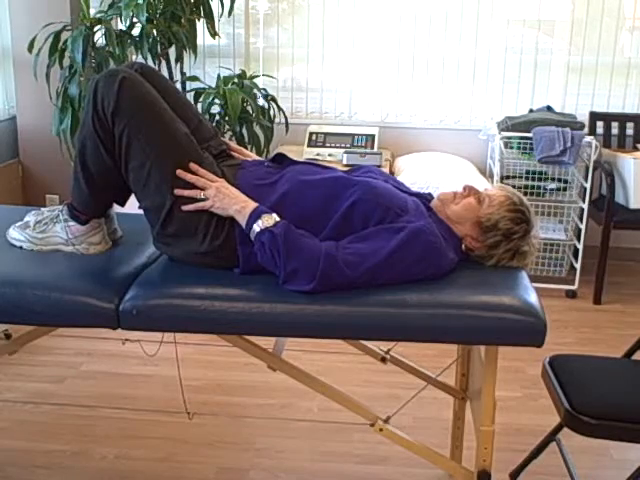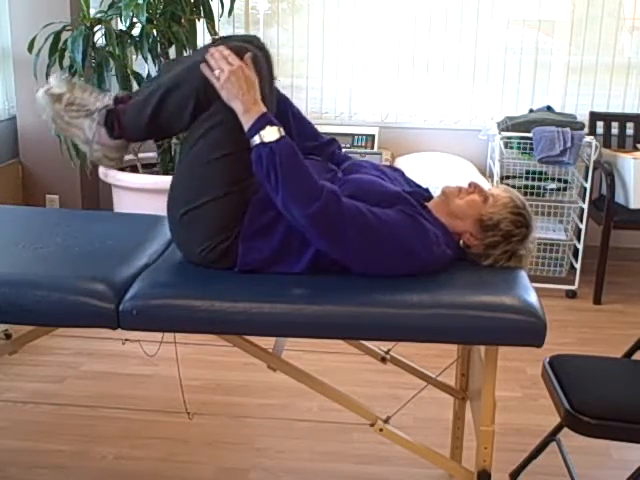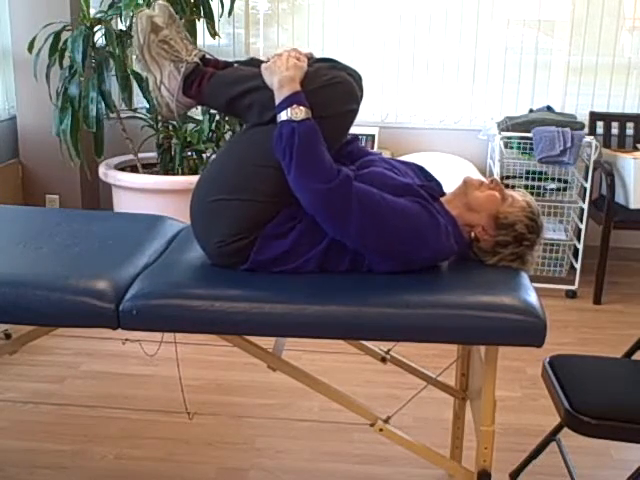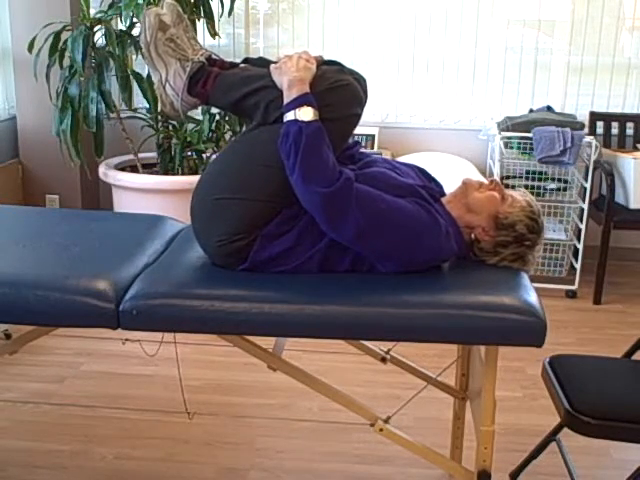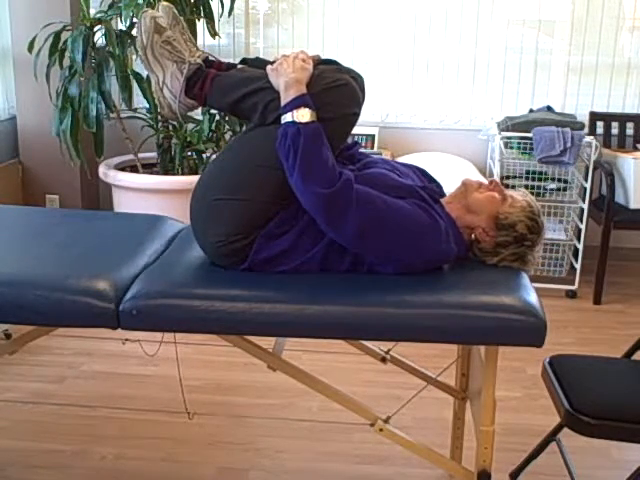
dt=1s
person 1, frame 1
left shoulder: (425, 245)
right shoulder: (420, 205)
left elbow: (314, 269)
left wrist: (244, 208)
right wrist: (256, 163)
left hip: (215, 228)
right hip: (236, 179)
left knee: (115, 91)
right knee: (134, 77)
left ankle: (84, 223)
right ankle: (93, 211)
person 1, frame 2
left shoulder: (414, 242)
right shoulder: (416, 198)
left elbow: (314, 207)
right elbow: (326, 154)
left wrist: (248, 106)
right wrist: (262, 93)
left hip: (217, 235)
right hip: (252, 195)
left knee: (224, 76)
right knee: (245, 51)
left ankle: (111, 125)
right ankle: (121, 113)
person 1, frame 3
left shoulder: (420, 232)
right shoulder: (430, 199)
left elbow: (322, 189)
right elbow: (348, 158)
left wrist: (287, 92)
right wrist: (300, 85)
left hip: (232, 230)
right hip: (274, 207)
left knee: (332, 88)
right knee: (334, 81)
left ankle: (193, 82)
right ankle: (203, 73)
person 1, frame 4
left shoulder: (421, 233)
right shoulder: (431, 201)
left elbow: (324, 191)
right elbow: (345, 159)
left wrist: (297, 93)
right wrist: (307, 86)
left hip: (233, 229)
right hip: (269, 210)
left knee: (335, 90)
right knee: (338, 83)
left ankle: (198, 81)
right ankle: (205, 69)
person 1, frame 5
left shoulder: (420, 234)
right shoulder: (431, 197)
left elbow: (324, 192)
right elbow: (346, 159)
left wrist: (294, 94)
right wrist: (304, 86)
left hip: (233, 231)
right hip: (273, 207)
left knee: (331, 89)
right knee: (334, 81)
left ankle: (195, 83)
right ankle: (203, 70)
